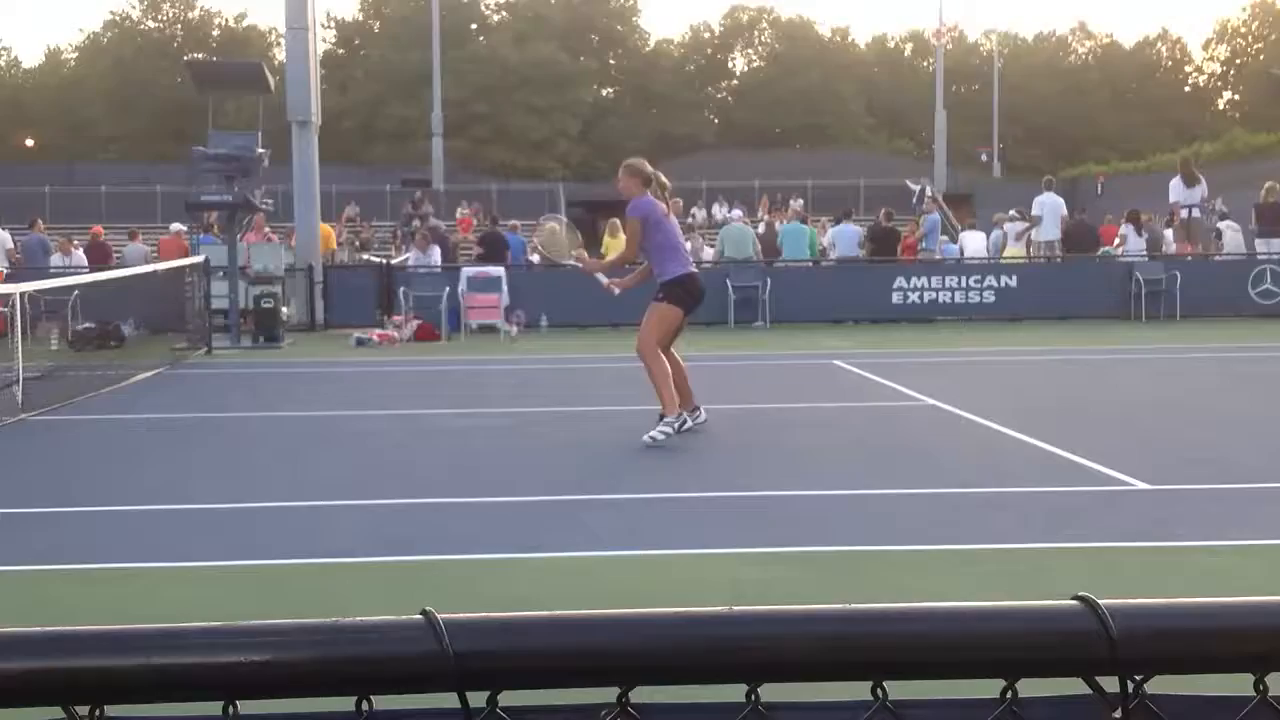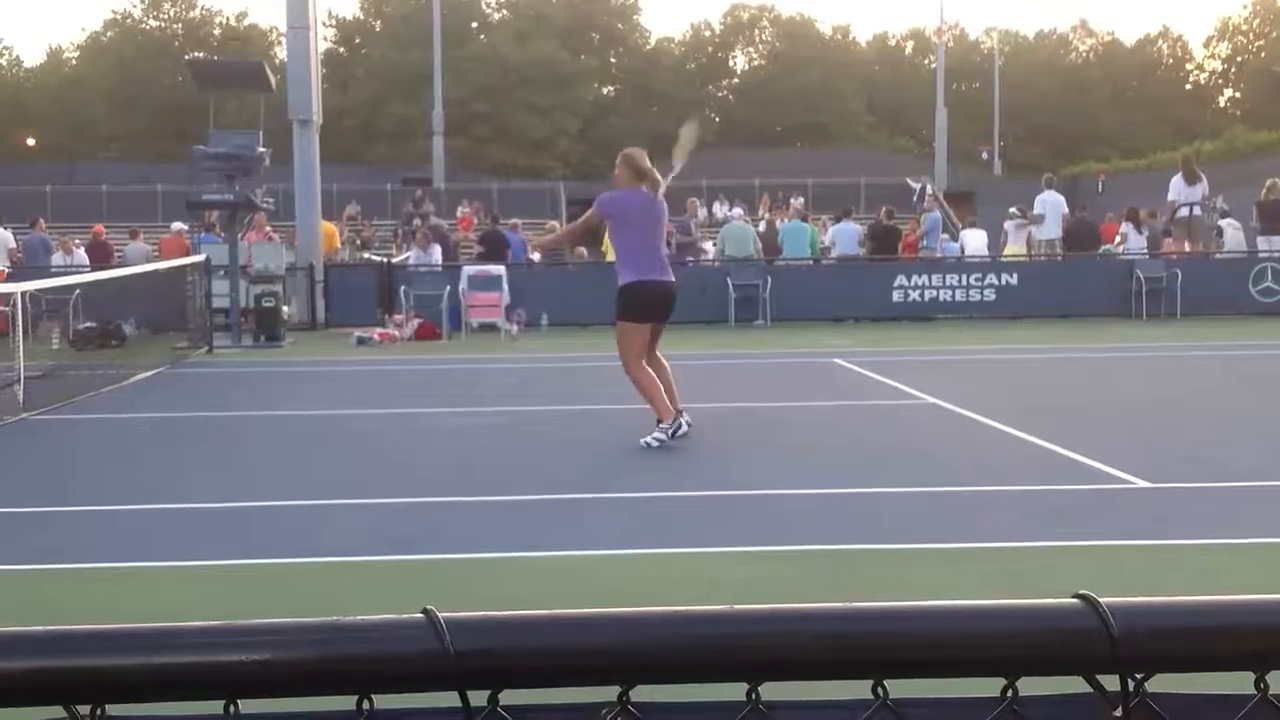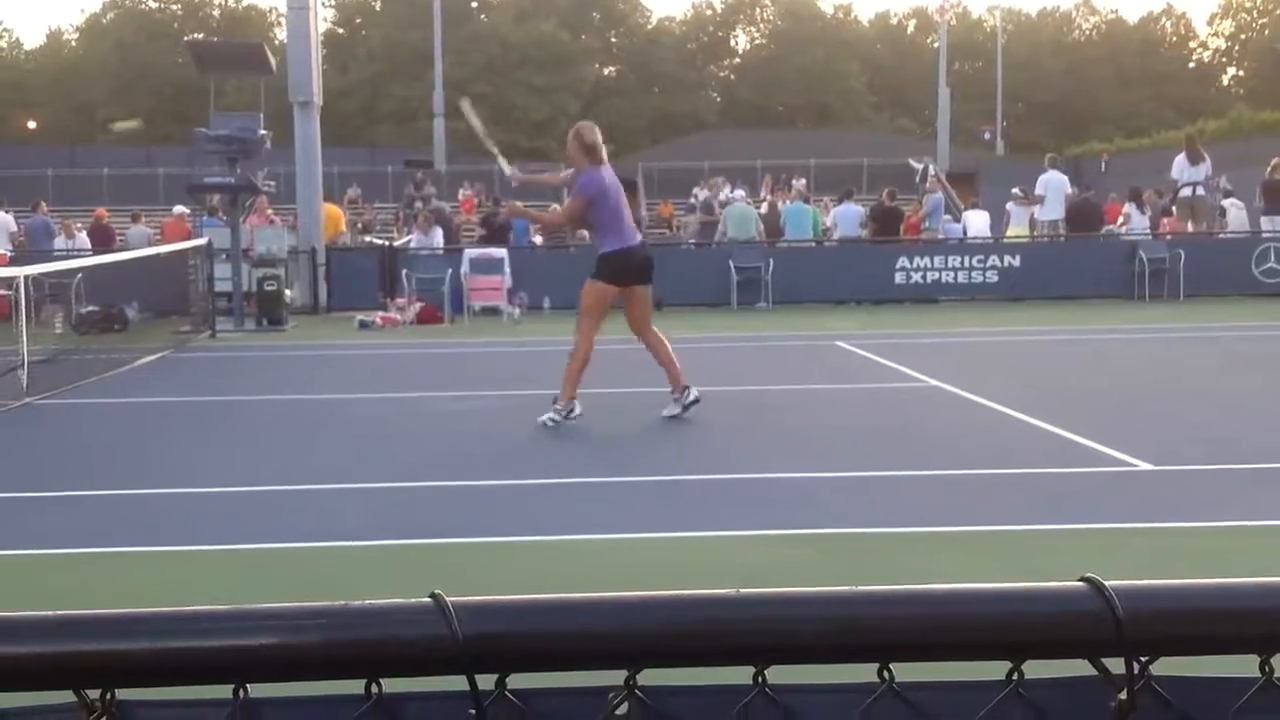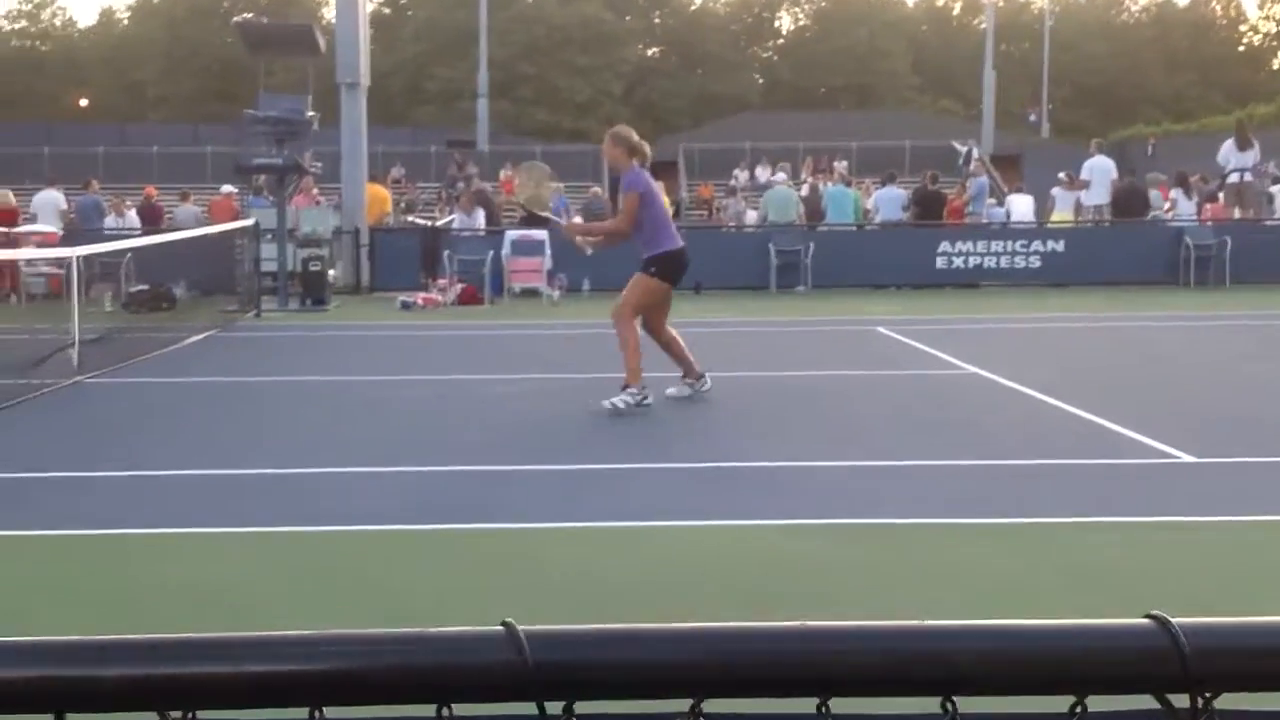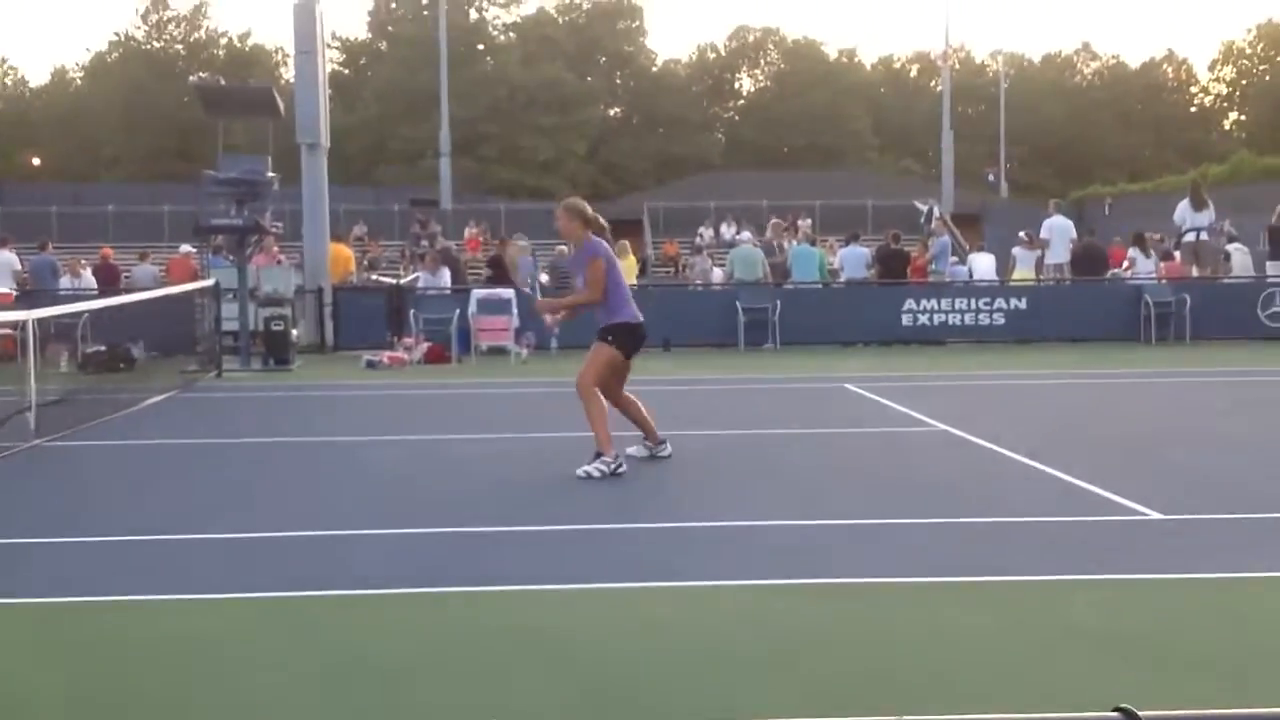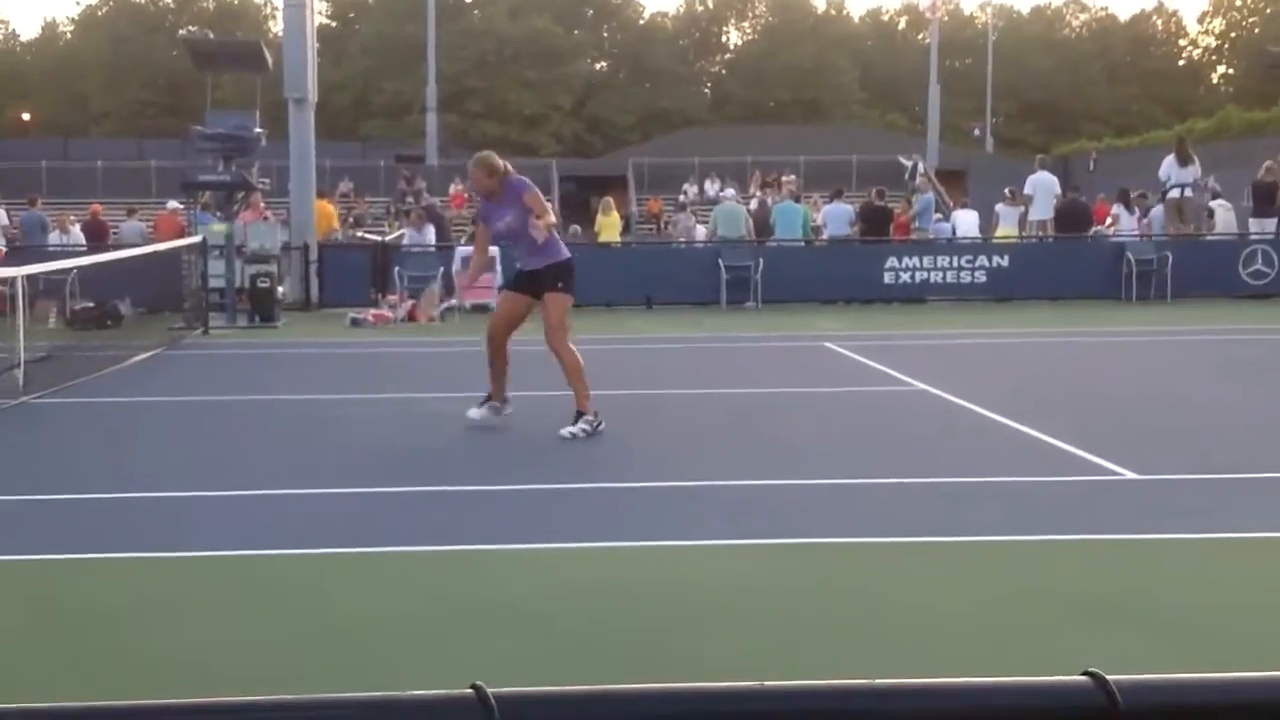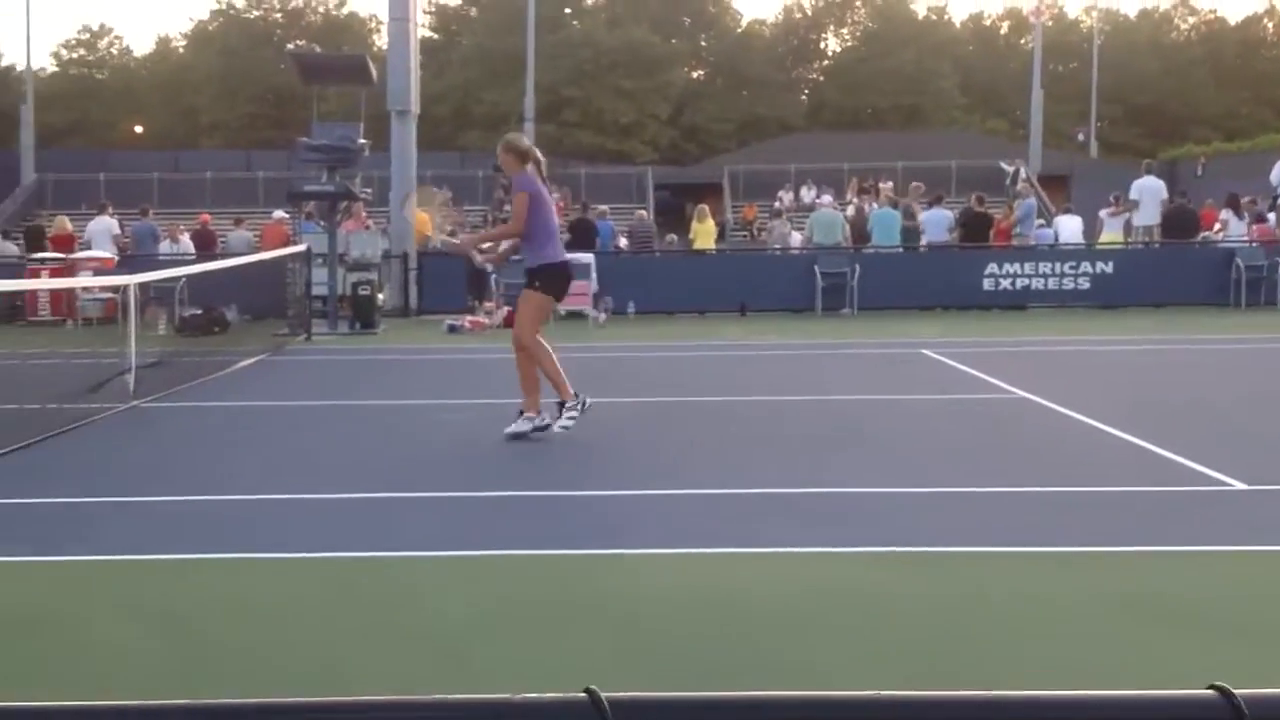
dt=0.4s
person 1, frame 1
left shoulder: (638, 206)
right shoulder: (660, 206)
left elbow: (629, 254)
left wrist: (599, 266)
right wrist: (625, 282)
left hip: (678, 285)
right hip: (687, 283)
left knee: (647, 348)
right knee: (661, 348)
left ankle: (673, 416)
right ankle: (690, 408)
person 1, frame 2
left shoulder: (609, 201)
right shoulder: (657, 202)
left elbow: (575, 231)
left wrist: (542, 242)
left hip: (636, 290)
right hip: (665, 287)
left knee: (633, 364)
right knee: (648, 356)
left ankle: (668, 422)
right ankle: (676, 415)
person 1, frame 3
left shoulder: (588, 180)
right shoulder: (598, 170)
left elbow: (562, 220)
right elbow: (566, 180)
left wrist: (522, 213)
right wrist: (525, 178)
left hip: (617, 259)
right hip: (636, 255)
left knee: (584, 330)
right knee: (644, 330)
left ankle: (566, 402)
right ankle: (682, 390)
person 1, frame 4
left shoulder: (632, 179)
right shoulder: (633, 177)
left elbow: (623, 225)
right elbow: (626, 228)
left wrist: (582, 229)
right wrist: (594, 241)
left hip: (665, 258)
right hip: (665, 257)
left knee: (622, 315)
right knee: (654, 325)
left ankle: (634, 387)
right ankle: (695, 377)
person 1, frame 5
left shoulder: (595, 248)
right shoulder: (578, 251)
left elbow: (595, 295)
right elbow: (583, 296)
left wrist: (554, 305)
right wrist: (559, 316)
left hip: (622, 326)
right hip: (614, 327)
left knee: (585, 383)
right knee: (611, 393)
left ankle: (608, 456)
right ankle: (656, 442)
person 1, frame 6
left shoulder: (517, 185)
right shoulder: (484, 206)
left elbow: (550, 216)
right elbow: (481, 249)
left wrist: (539, 223)
right wrist: (470, 277)
left hip: (555, 267)
right hip: (527, 272)
left knee: (556, 341)
right knee: (496, 332)
left ankle: (587, 415)
right ankle: (498, 399)
person 1, frame 7
left shoulder: (523, 182)
right shoulder: (534, 182)
left elbow: (516, 227)
left wrist: (476, 240)
right wrist: (495, 257)
left hip: (549, 269)
right hip: (545, 269)
left knee: (525, 337)
right knee: (525, 340)
left ankle: (571, 398)
right ankle: (534, 413)
